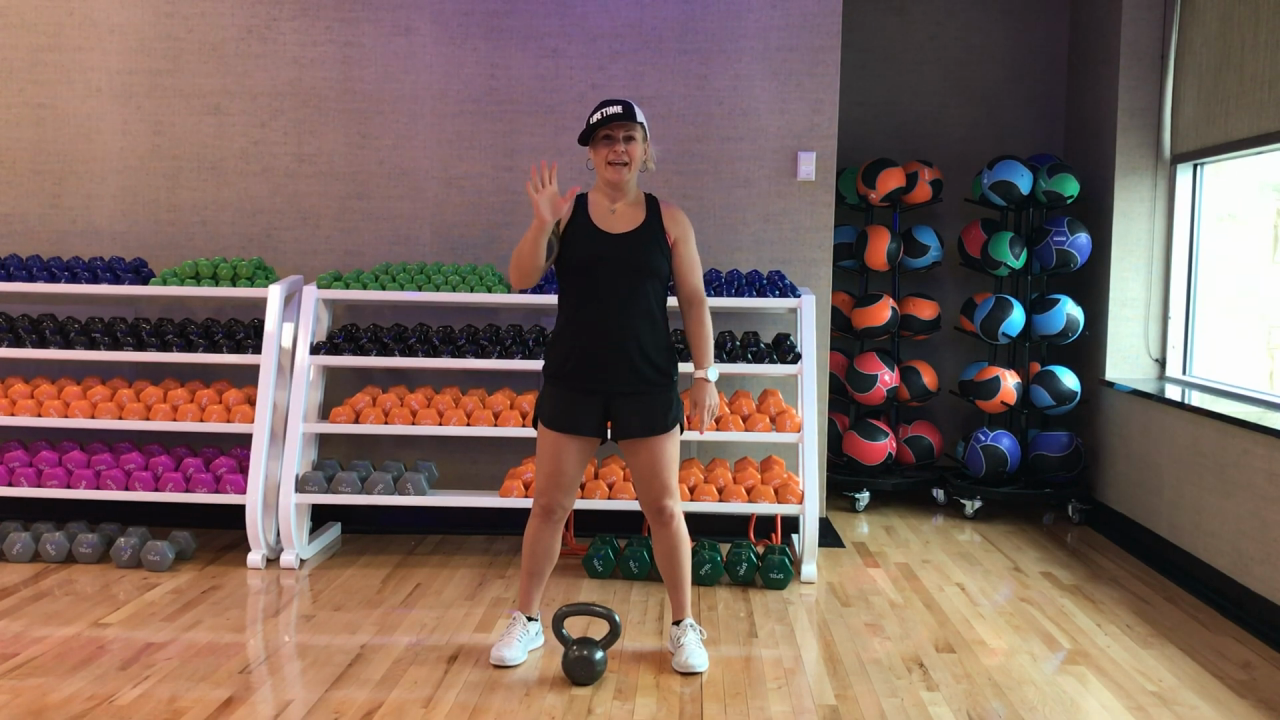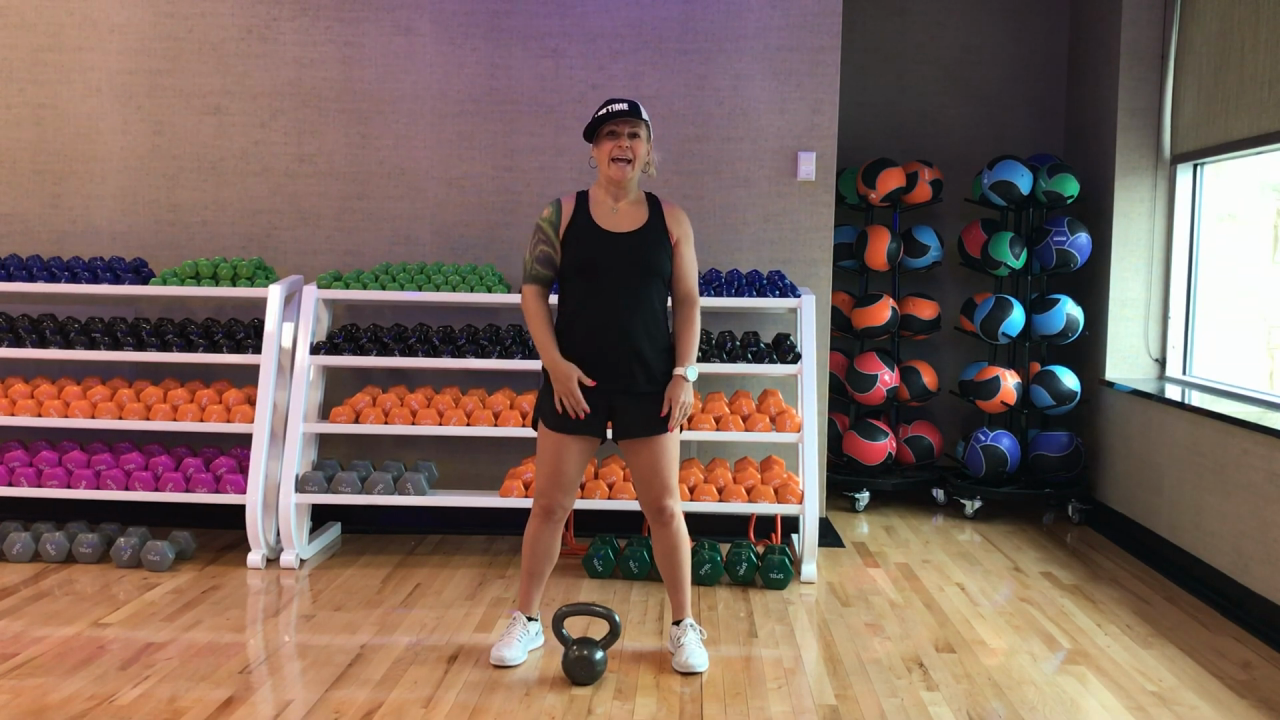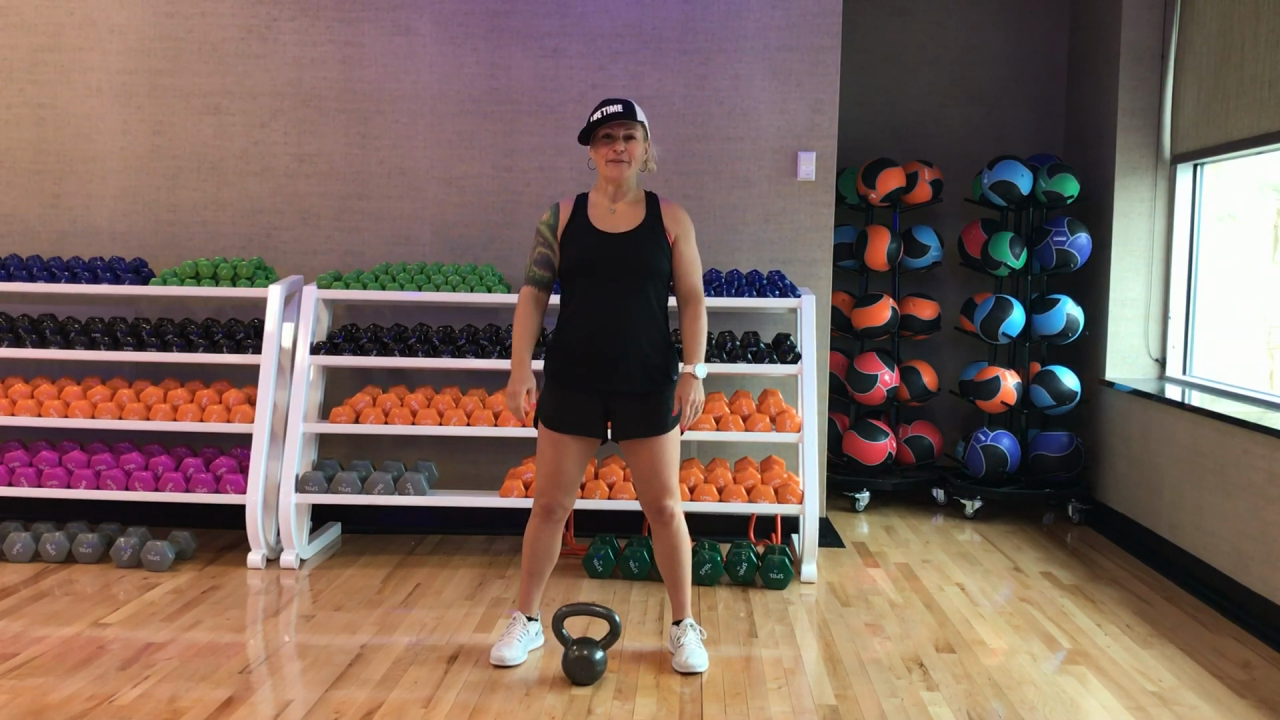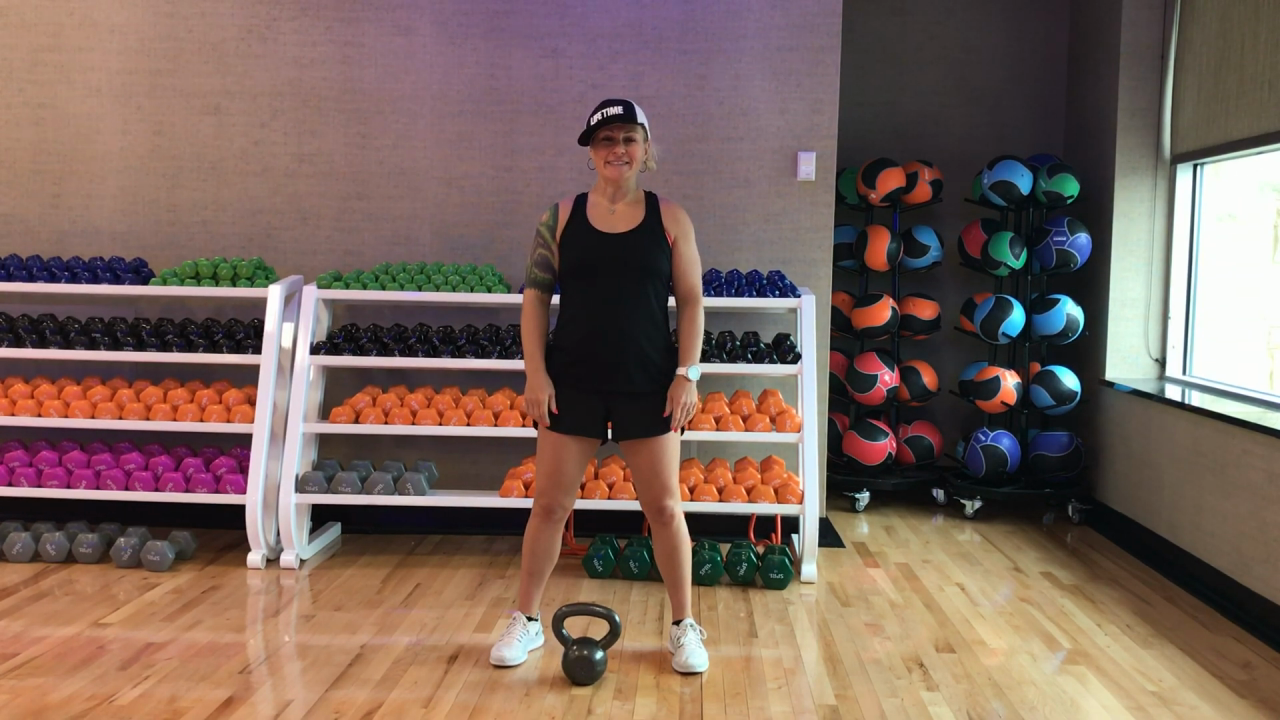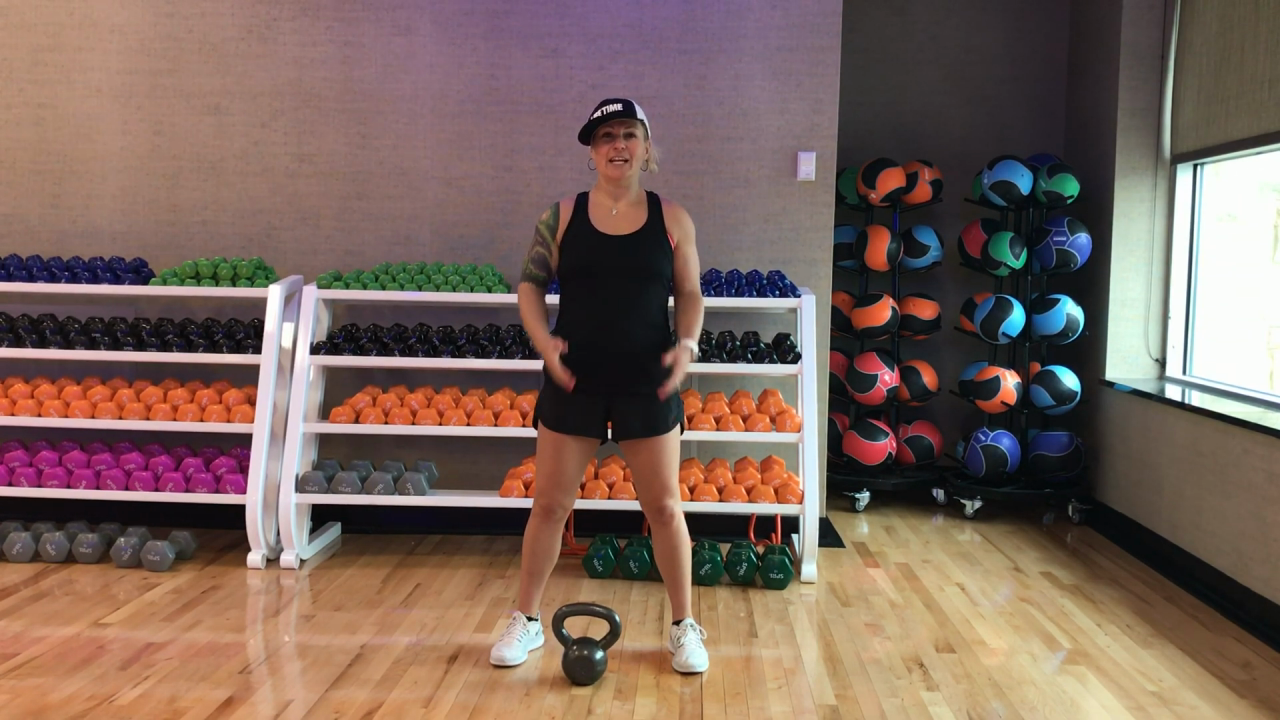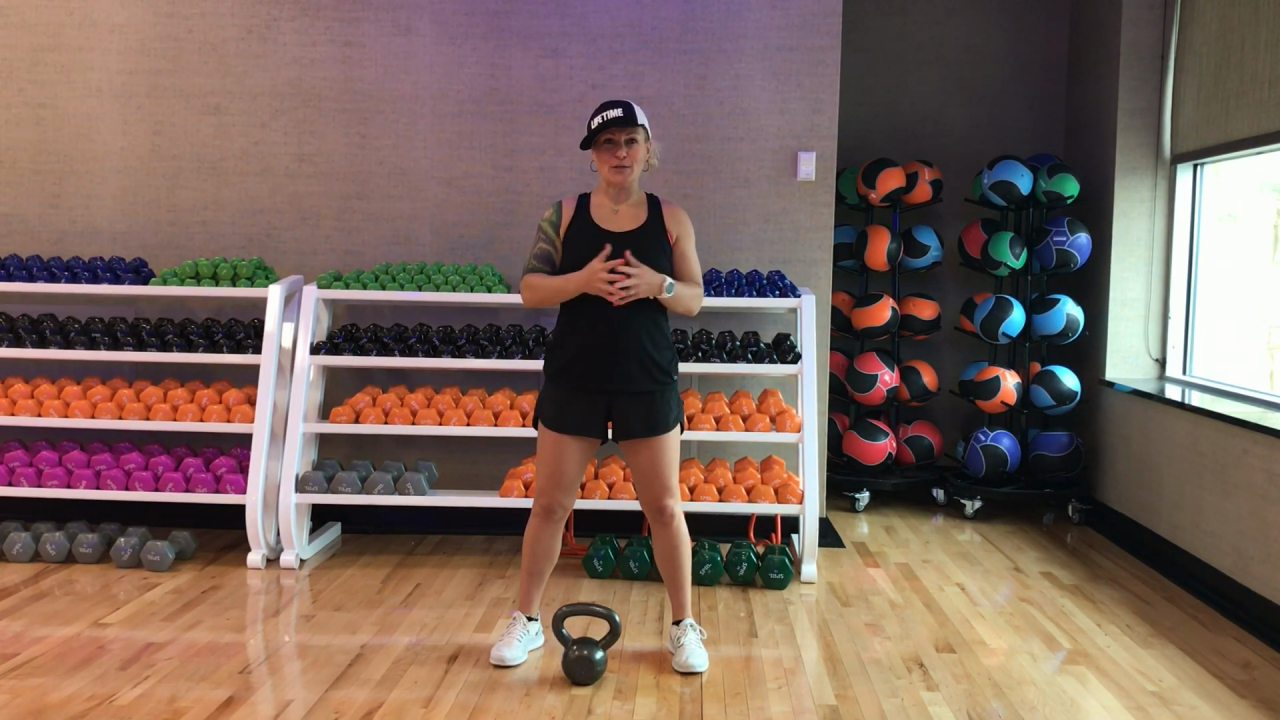
dt=0.4s
person 1, frame 1
left shoulder: (669, 219)
right shoulder: (566, 210)
left elbow: (693, 301)
right elbow: (520, 280)
left wrist: (705, 375)
right wrist: (542, 222)
left hip: (648, 384)
right hip: (571, 381)
left knee: (663, 506)
right knee: (549, 504)
left ankle: (683, 626)
right ankle: (526, 620)
person 1, frame 2
left shoulder: (670, 219)
right shoulder: (562, 213)
left elbow: (686, 302)
right elbow: (533, 290)
left wrist: (684, 373)
right wrist: (557, 363)
left hip: (647, 384)
right hip: (574, 381)
left knee: (664, 507)
right knee: (549, 504)
left ankle: (684, 627)
right ankle: (526, 620)
person 1, frame 3
left shoulder: (670, 217)
right shoulder: (562, 215)
left elbow: (691, 300)
right elbow: (533, 293)
left wrist: (694, 371)
right wrist: (520, 368)
left hip: (649, 385)
right hip: (571, 382)
left knee: (663, 506)
right knee: (549, 503)
left ankle: (684, 626)
right ankle: (525, 620)
person 1, frame 4
left shoulder: (670, 218)
right shoulder: (561, 216)
left elbow: (690, 301)
right elbow: (536, 296)
left wrist: (687, 374)
right wrist: (536, 373)
left hip: (648, 384)
right hip: (572, 382)
left knee: (664, 507)
right knee: (549, 504)
left ankle: (684, 626)
right ankle: (526, 620)
person 1, frame 5
left shoulder: (671, 218)
right shoulder: (562, 215)
left elbow: (690, 296)
right elbow: (529, 285)
left wrist: (687, 343)
right wrist: (543, 337)
left hip: (647, 383)
right hip: (573, 382)
left knee: (664, 507)
right knee: (549, 504)
left ankle: (684, 626)
right ankle: (526, 620)
person 1, frame 6
left shoulder: (671, 218)
right shoulder: (564, 213)
left elbow: (694, 298)
right elbow: (529, 288)
left wrist: (660, 285)
right wrist: (583, 280)
left hip: (648, 381)
right hip: (573, 380)
left knee: (665, 506)
right knee: (550, 504)
left ankle: (685, 626)
right ankle: (526, 620)
